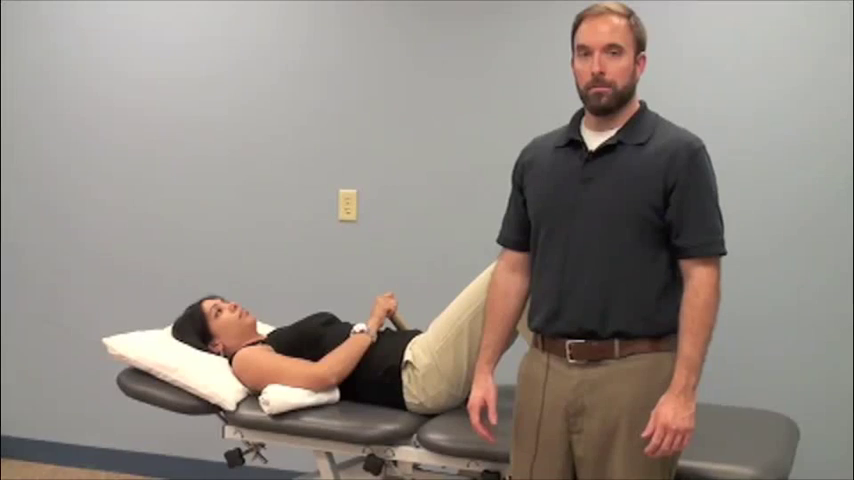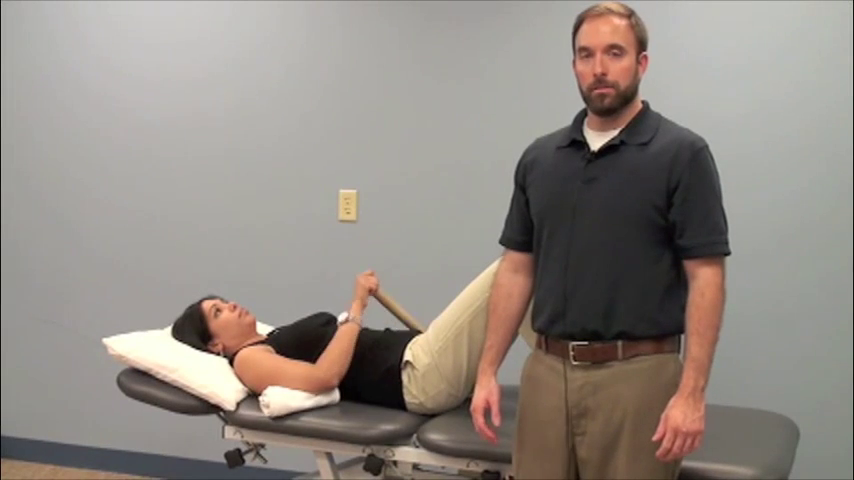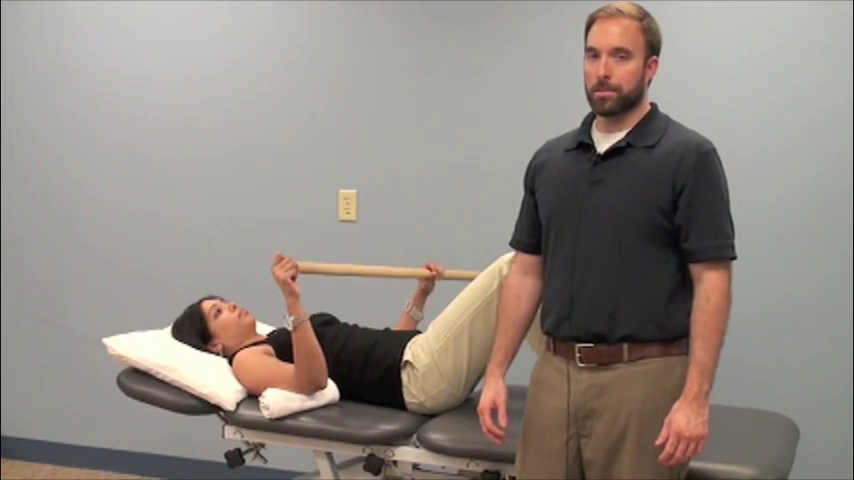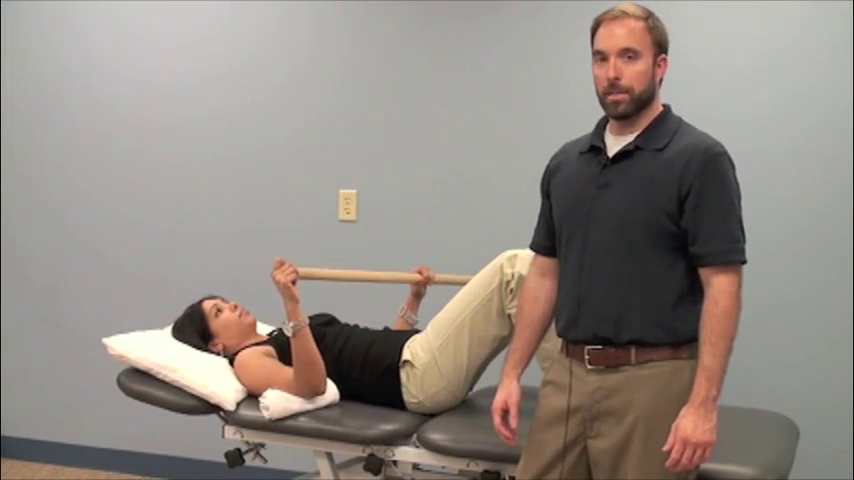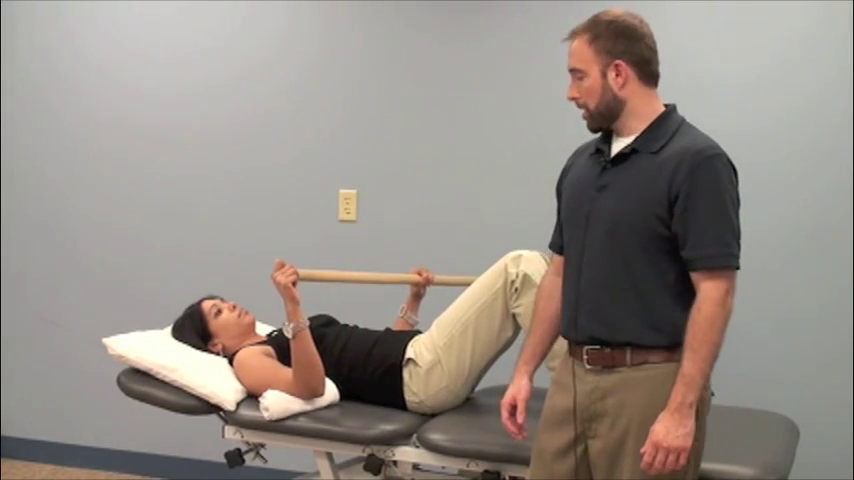
dt=0.5s
person 1, frame 1
left shoulder: (678, 155)
right shoulder: (537, 158)
left elbow: (701, 277)
right elbow: (514, 268)
left wrist: (683, 389)
right wrist: (484, 368)
left hip: (632, 375)
right hip: (545, 371)
person 1, frame 2
left shoulder: (681, 155)
right shoulder: (539, 159)
left elbow: (706, 278)
right elbow: (516, 270)
left wrist: (692, 391)
right wrist: (487, 370)
left hip: (637, 376)
right hip: (548, 372)
person 1, frame 3
left shoulder: (689, 158)
right shoulder: (549, 161)
left elbow: (712, 283)
right elbow: (526, 272)
left wrist: (695, 396)
right wrist: (496, 372)
left hip: (643, 379)
right hip: (555, 375)
person 1, frame 4
left shoulder: (699, 161)
right shoulder: (565, 163)
left elbow: (722, 287)
right elbow: (544, 276)
left wrist: (703, 403)
right wrist: (511, 373)
left hip: (652, 382)
right hip: (567, 376)
person 1, frame 5
left shoulder: (696, 162)
right shoulder: (581, 164)
left elbow: (714, 293)
left wrist: (682, 408)
right wrist: (524, 370)
left hip: (650, 384)
right hip: (573, 377)
person 2, frame 1
left shoulder: (280, 342)
right shoulder: (247, 360)
right elbow: (325, 374)
right wrist: (372, 322)
left hip: (414, 355)
right hip: (415, 377)
person 2, frame 2
left shoulder: (279, 343)
right shoulder: (248, 360)
right elbow: (325, 377)
right wrist: (357, 307)
left hip: (414, 358)
right hip: (416, 378)
person 2, frame 3
left shoulder: (279, 343)
right shoulder: (247, 361)
right elbow: (313, 380)
left wrist: (420, 296)
right wrist: (293, 302)
left hip: (415, 354)
right hip: (418, 377)
right knee: (513, 270)
person 2, frame 4
left shoulder: (281, 342)
right shoulder: (247, 361)
right elbow: (312, 385)
left wrist: (414, 299)
right wrist: (292, 306)
left hip: (413, 356)
right hip: (418, 377)
left knee: (524, 265)
right knee: (514, 268)
person 2, frame 5
left shoulder: (282, 341)
right shoulder: (248, 360)
right elbow: (310, 386)
left wrist: (413, 299)
right wrist: (292, 307)
left hip: (415, 354)
right hip: (420, 376)
left knee: (528, 267)
right knee: (519, 269)
